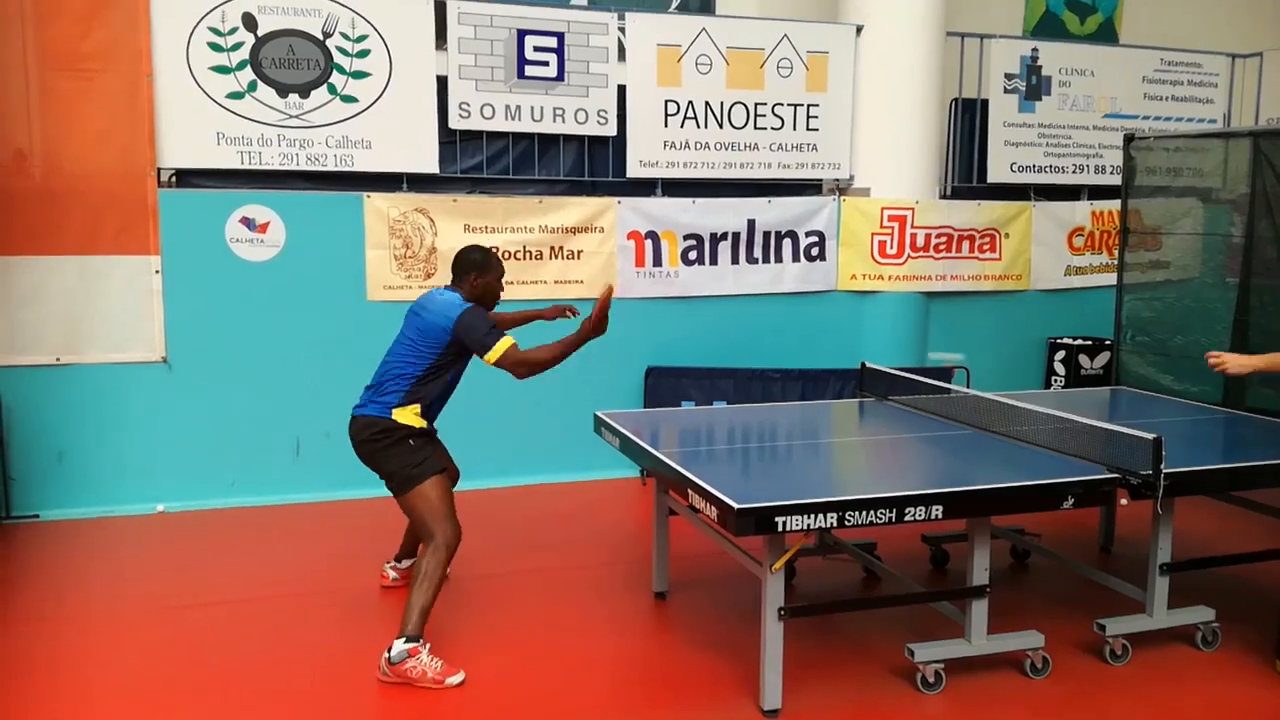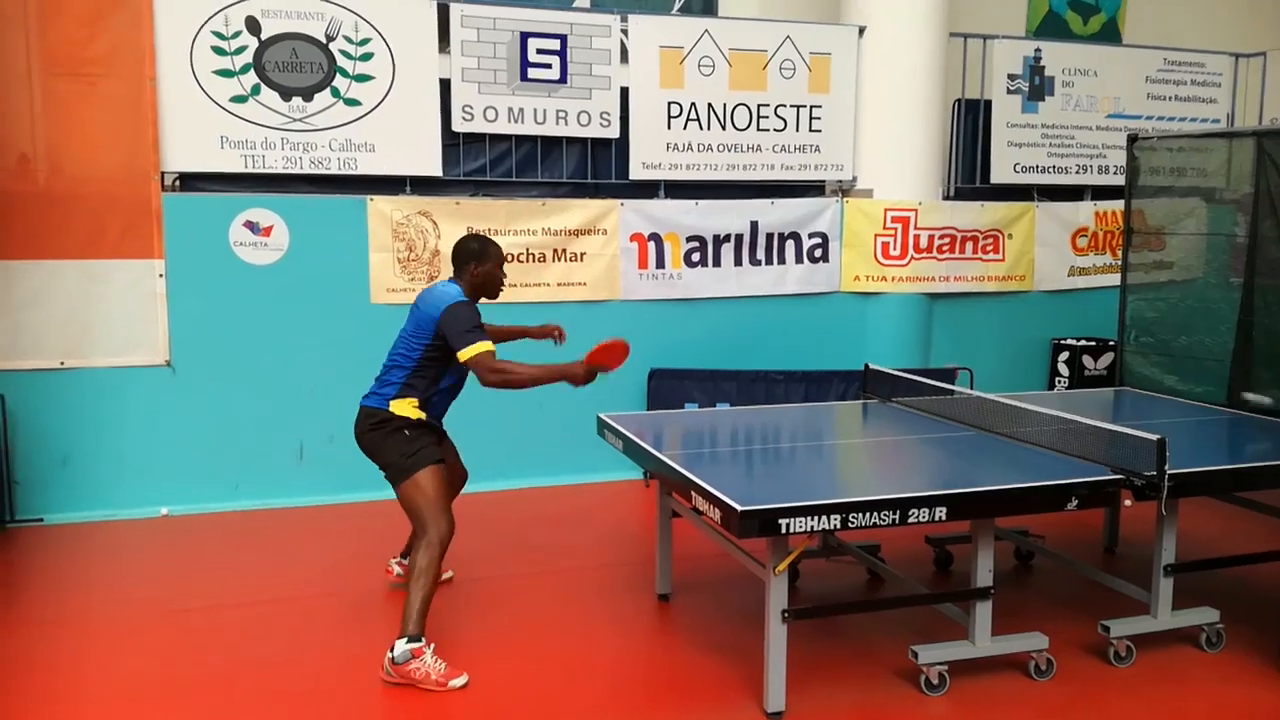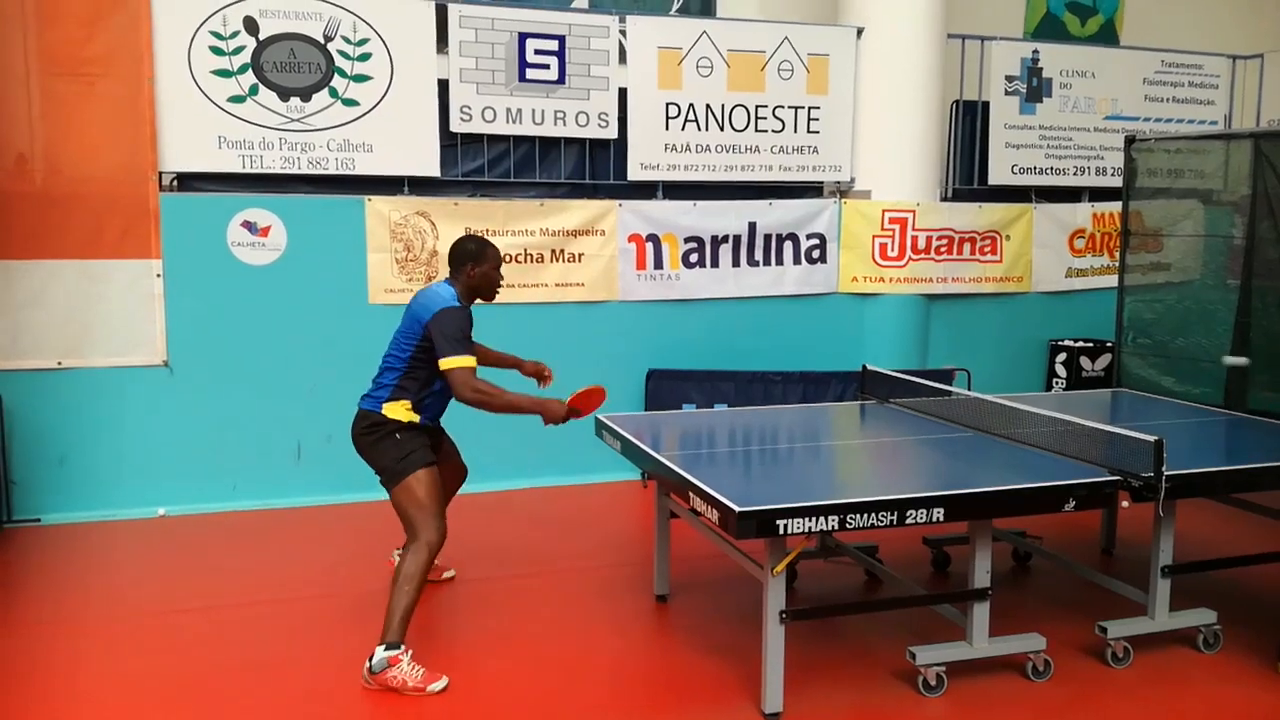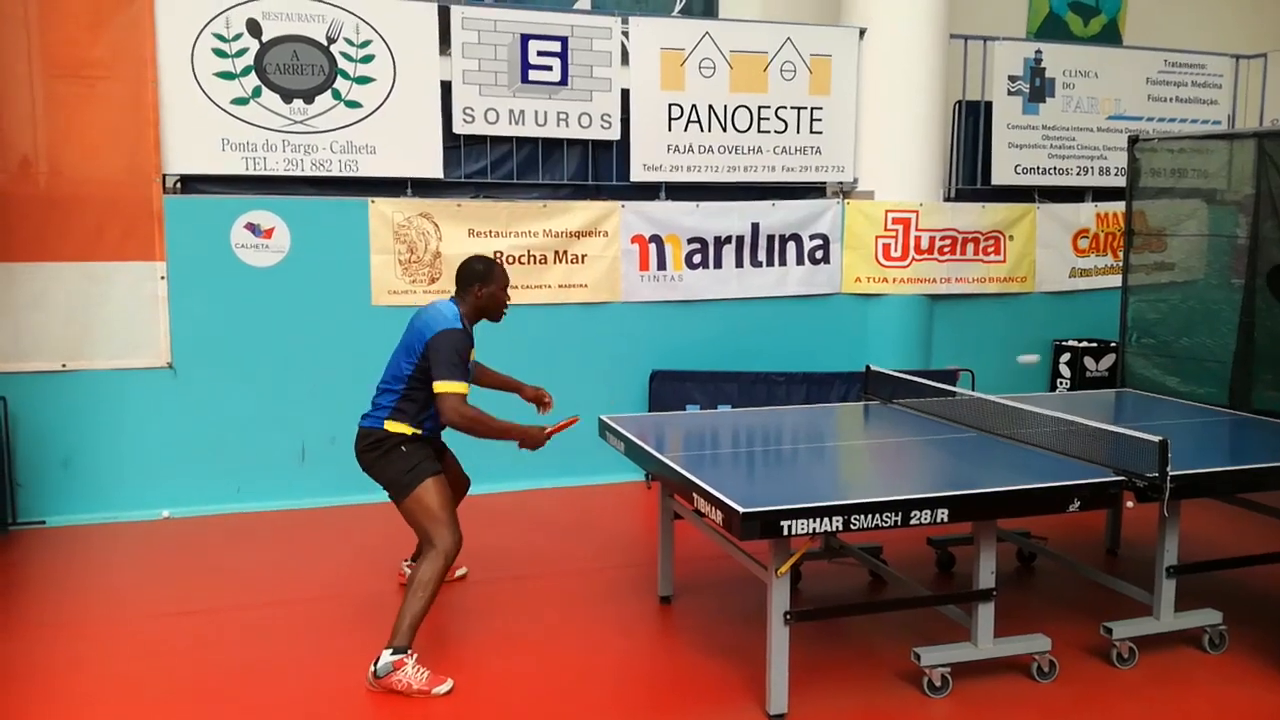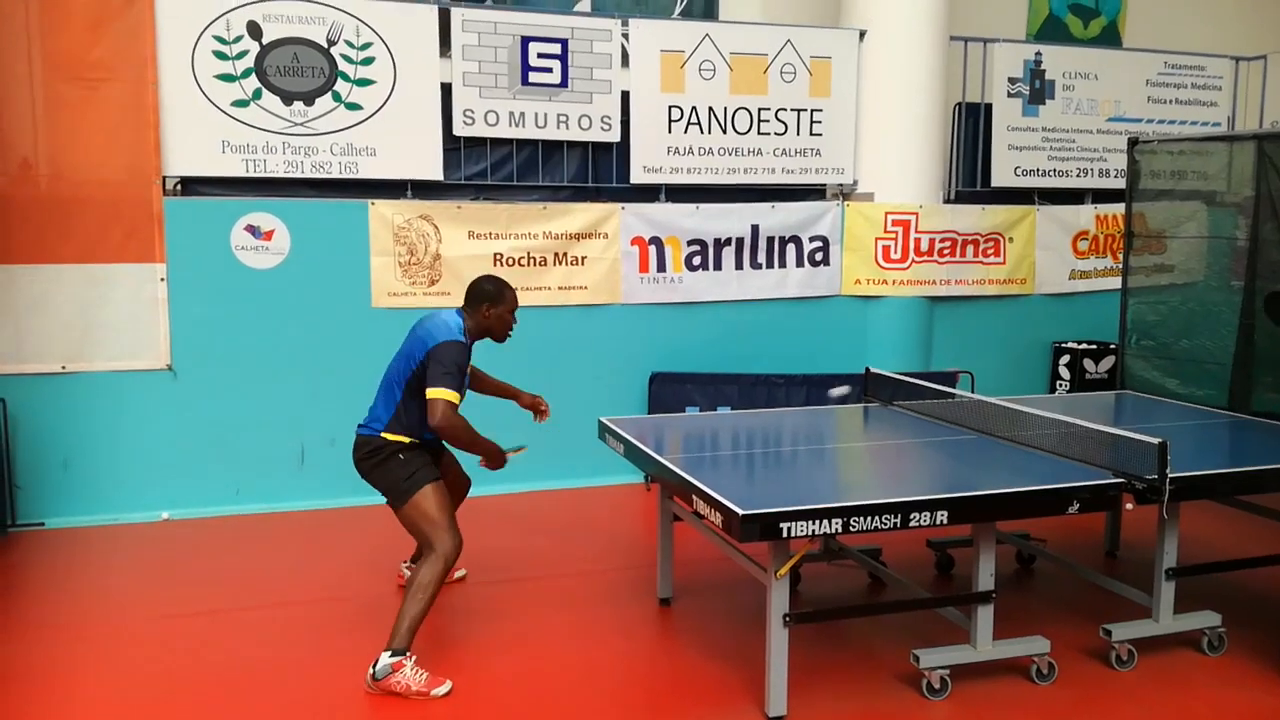
dt=0.1s
person 1, frame 1
left shoulder: (438, 301)
right shoulder: (464, 316)
left elbow: (489, 327)
right elbow: (519, 366)
left wrist: (541, 314)
right wrist: (585, 334)
left hip: (383, 422)
right hip: (390, 429)
left knee: (445, 477)
right knee: (445, 535)
left ankle: (402, 565)
right ankle: (405, 652)
person 1, frame 2
left shoulder: (447, 295)
right shoulder: (456, 308)
left elbow: (476, 342)
right elbow: (489, 372)
left wrist: (532, 332)
right wrist: (565, 372)
left hip: (411, 417)
right hip: (391, 423)
left knee: (453, 478)
right knee: (438, 530)
left ankle: (406, 563)
right ankle: (409, 650)
person 1, frame 3
left shoulder: (442, 298)
right shoulder: (448, 312)
left elbow: (463, 350)
right elbow: (465, 387)
left wrist: (522, 365)
right wrist: (539, 406)
left hip: (408, 420)
right hip: (387, 425)
left knee: (452, 475)
right knee: (429, 533)
left ankle: (410, 562)
right ankle: (388, 656)
person 1, frame 4
left shoulder: (447, 314)
right shoulder: (450, 333)
left elbow: (466, 369)
right elbow: (455, 412)
left wrist: (521, 389)
right wrist: (519, 433)
left hip: (412, 433)
right hip: (391, 440)
left knee: (456, 485)
right knee: (446, 541)
left ankle: (417, 563)
right ankle: (393, 662)
person 1, frame 5
left shoulder: (448, 324)
right shoulder: (451, 344)
left elbow: (465, 375)
right elbow: (443, 419)
left wrist: (519, 396)
right wrist: (491, 450)
left hip: (408, 440)
right hip: (388, 448)
left knee: (456, 487)
right knee: (446, 545)
left ankle: (417, 567)
right ankle: (392, 663)
